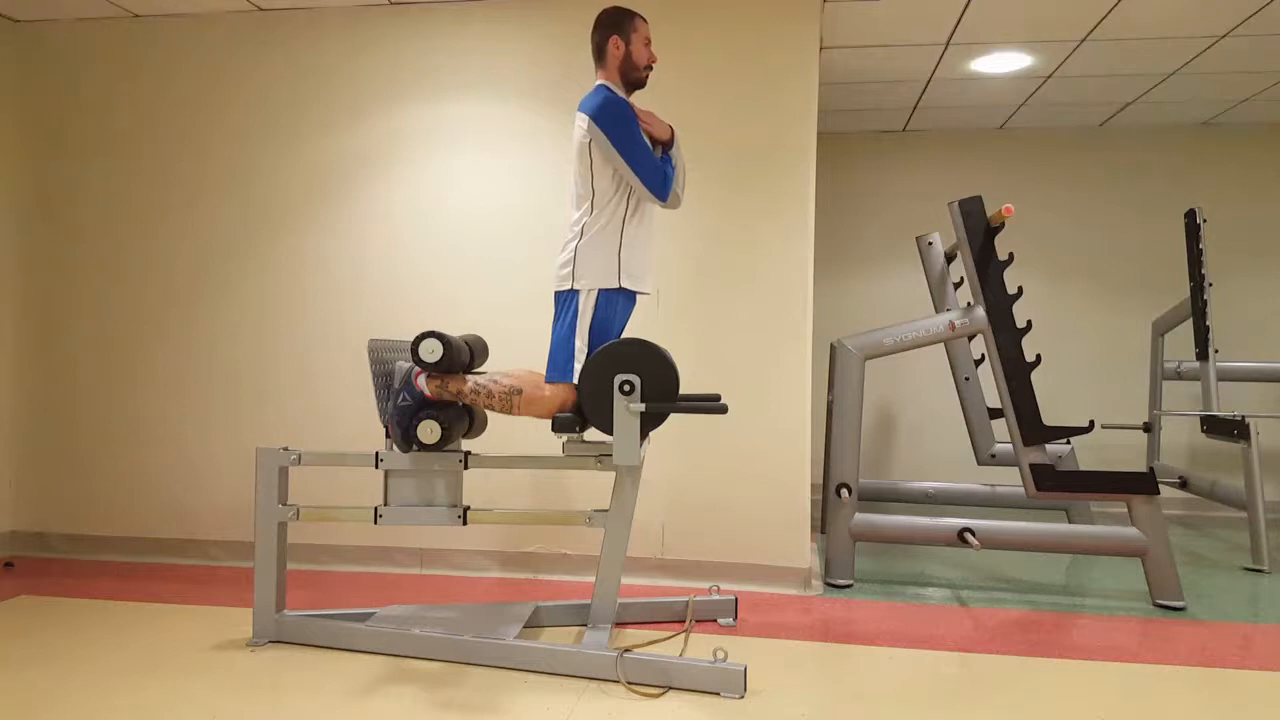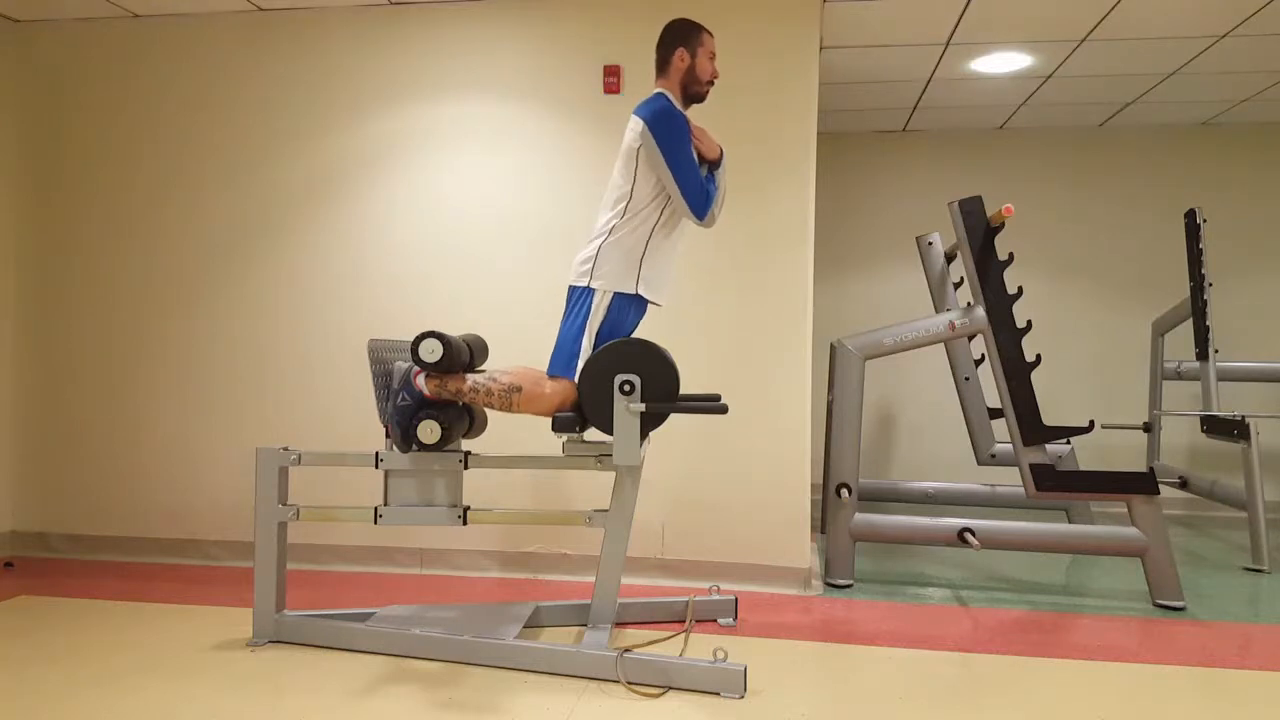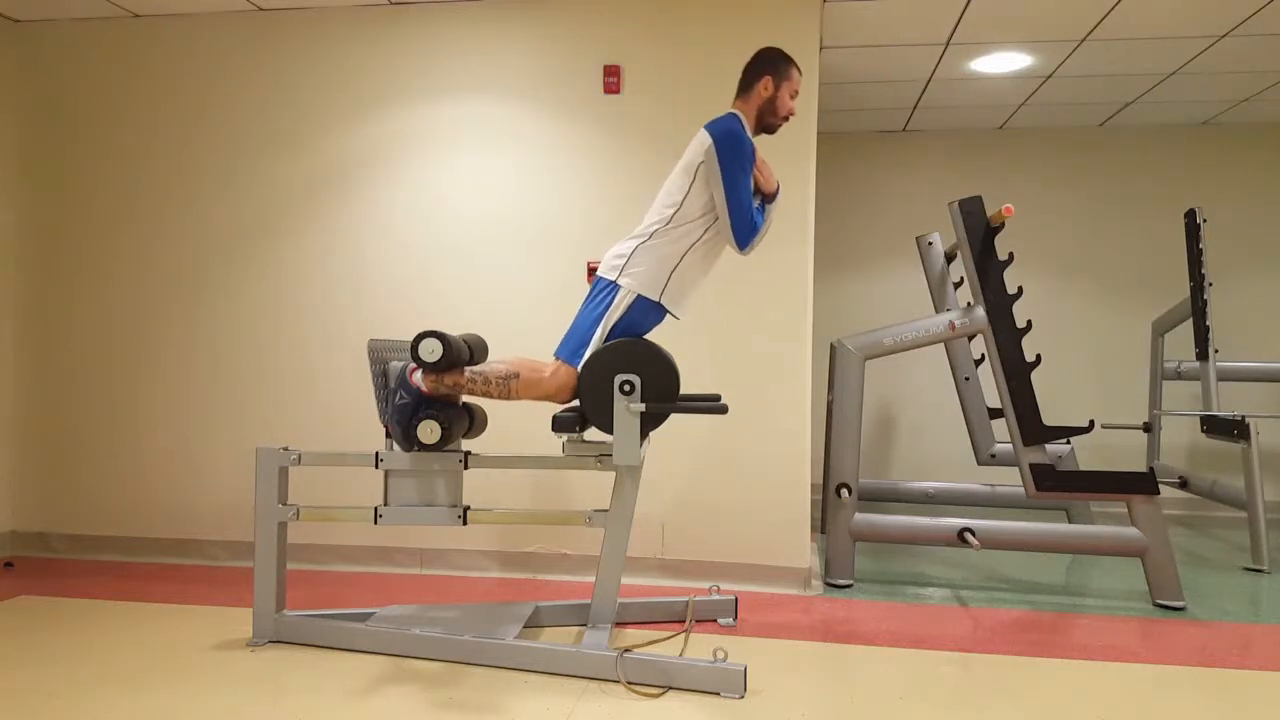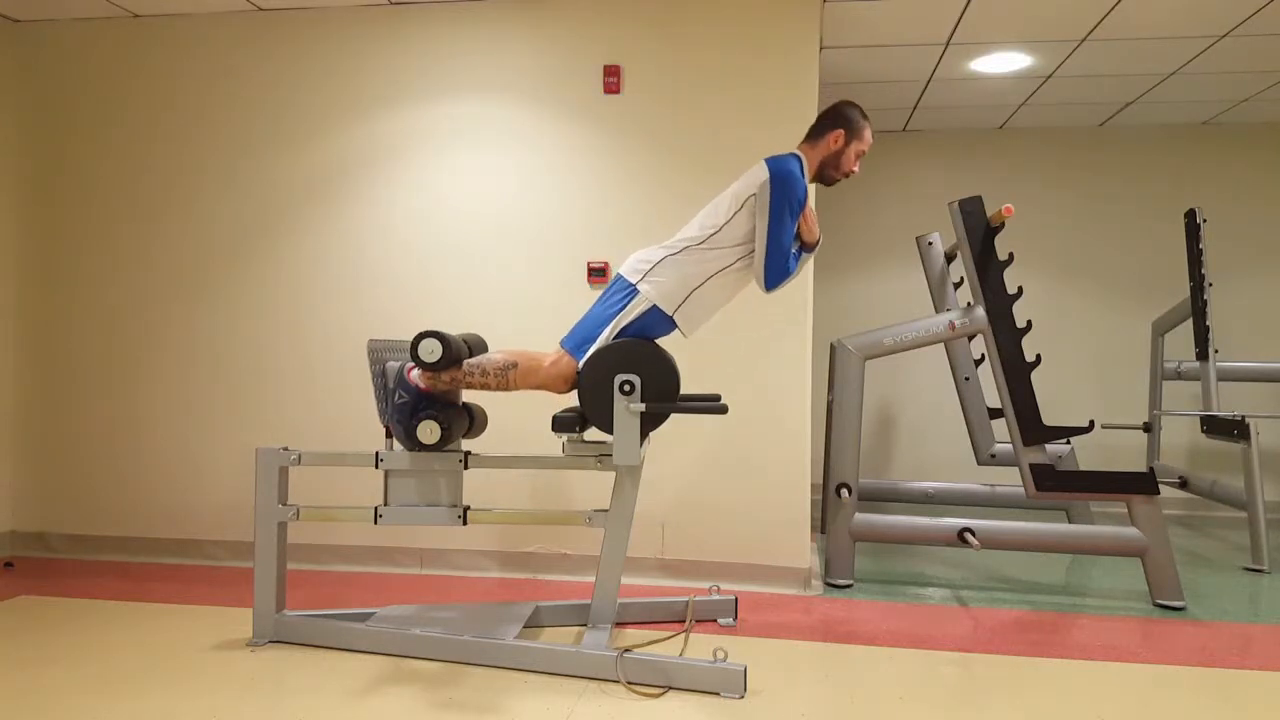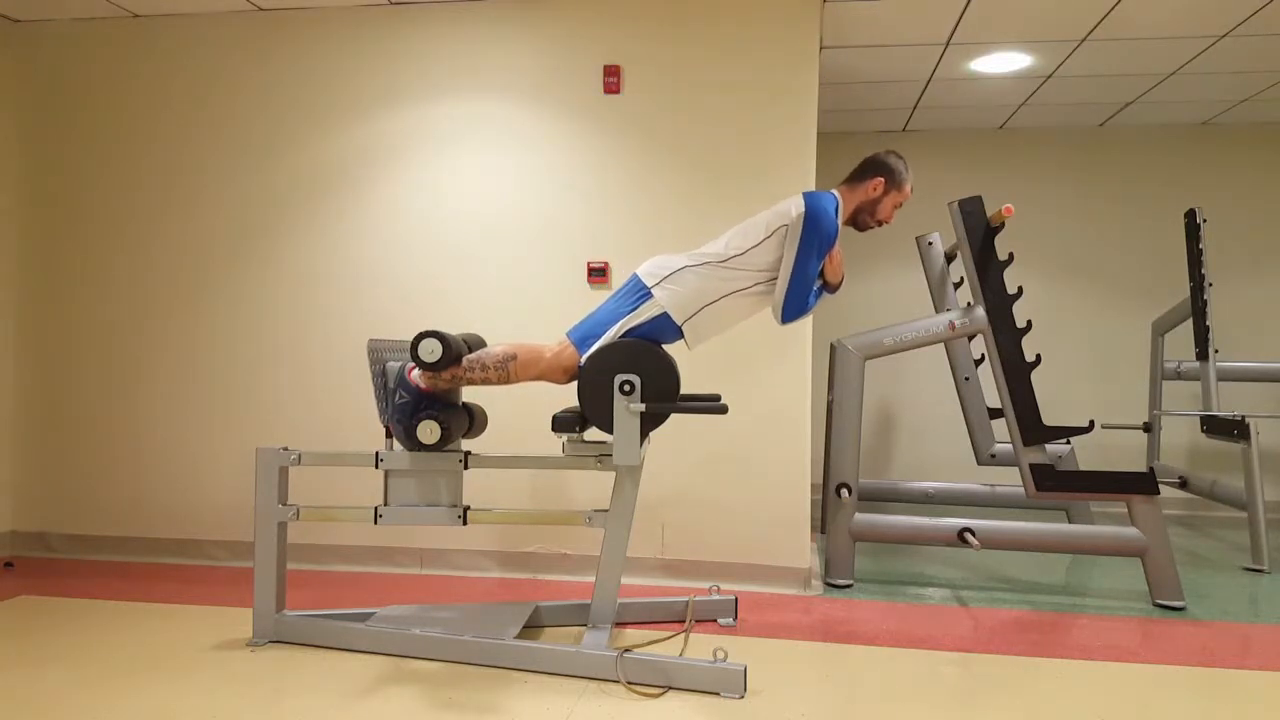
dt=1s
person 1, frame 1
left shoulder: (615, 111)
right shoulder: (608, 106)
left elbow: (675, 193)
right elbow: (663, 190)
left wrist: (667, 140)
right wrist: (663, 147)
left hip: (610, 277)
right hip: (596, 278)
left knee: (559, 389)
right knee: (558, 395)
left ankle: (432, 382)
right ankle: (424, 384)
person 1, frame 2
left shoulder: (668, 121)
right shoulder: (664, 115)
left elbow: (708, 213)
right elbow: (700, 209)
left wrist: (713, 159)
right wrist: (710, 166)
left hip: (623, 282)
right hip: (610, 280)
left knee: (562, 387)
right knee: (559, 393)
left ankle: (433, 381)
right ankle: (423, 383)
person 1, frame 3
left shoulder: (730, 140)
right shoulder: (732, 136)
left elbow: (744, 235)
right elbow: (742, 237)
left wrist: (768, 194)
right wrist: (764, 196)
left hip: (642, 286)
right hip: (637, 283)
left knee: (565, 380)
right knee: (559, 381)
left ankle: (437, 377)
right ankle: (423, 381)
person 1, frame 4
left shoulder: (784, 178)
right shoulder: (787, 176)
left elbow: (772, 268)
right elbow: (771, 275)
left wrist: (807, 243)
right wrist: (806, 244)
left hip: (654, 289)
right hip: (653, 290)
left knee: (560, 371)
right knee: (558, 371)
left ankle: (436, 368)
right ankle: (419, 378)
person 1, frame 5
left shoulder: (815, 211)
right shoulder: (821, 215)
left elbow: (782, 293)
right elbow: (789, 308)
left wrist: (824, 279)
right wrist: (830, 283)
left hip: (666, 293)
right hip: (665, 297)
left knee: (561, 363)
right knee: (556, 361)
left ankle: (434, 370)
right ankle: (421, 378)
